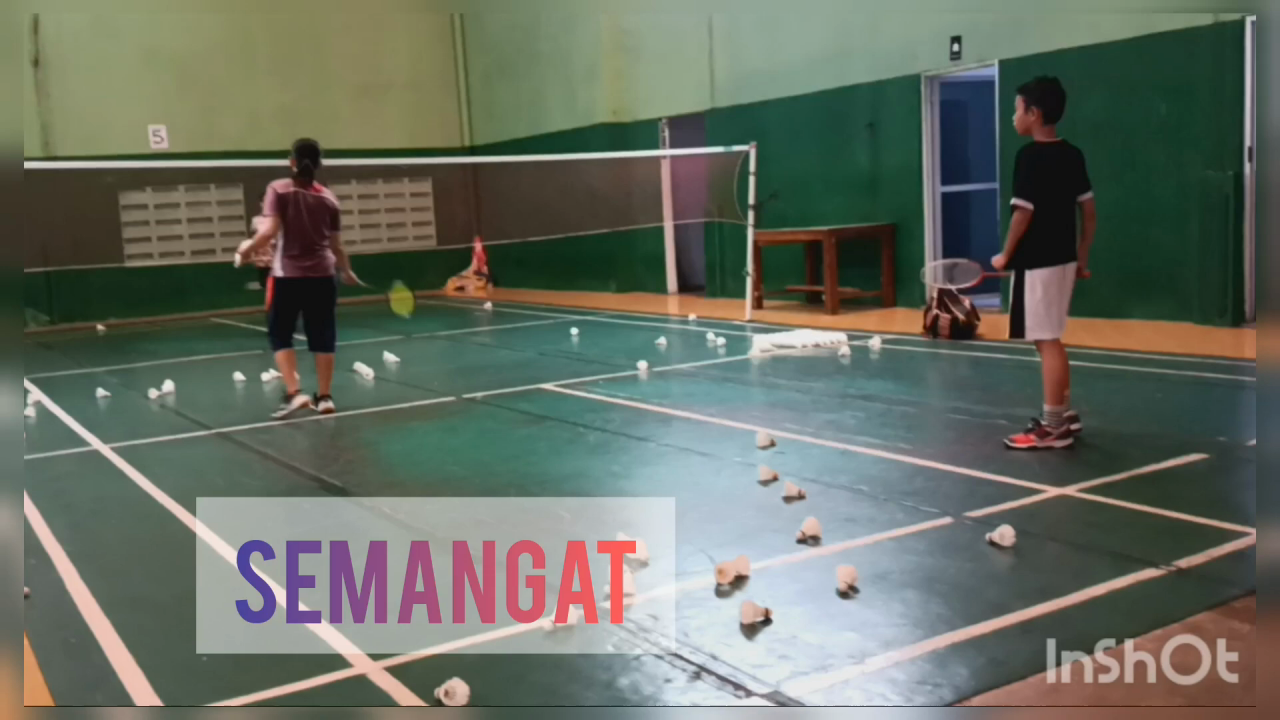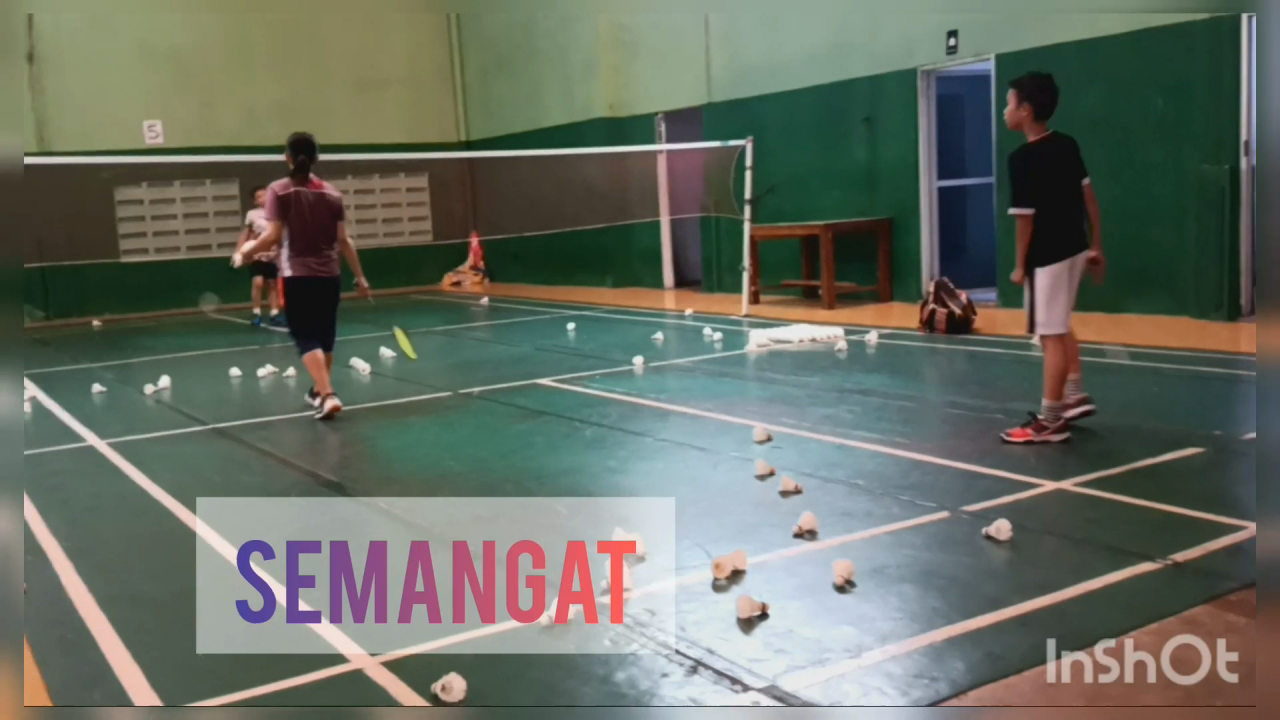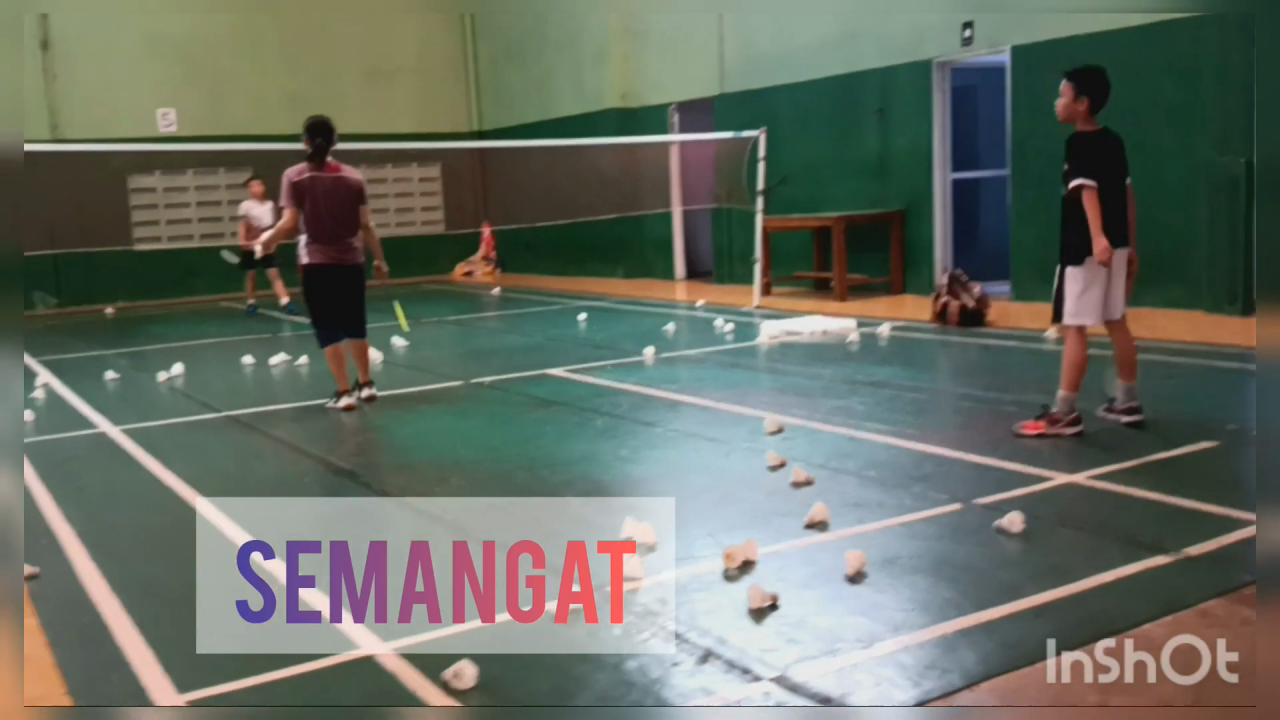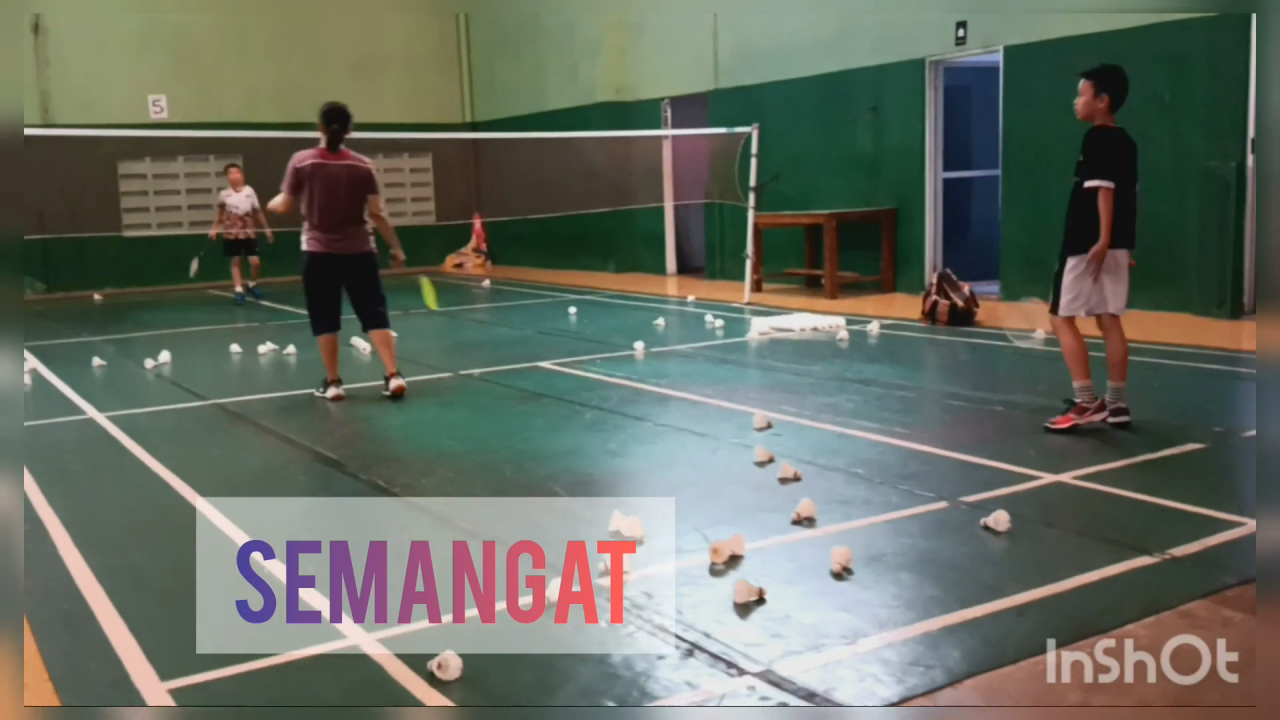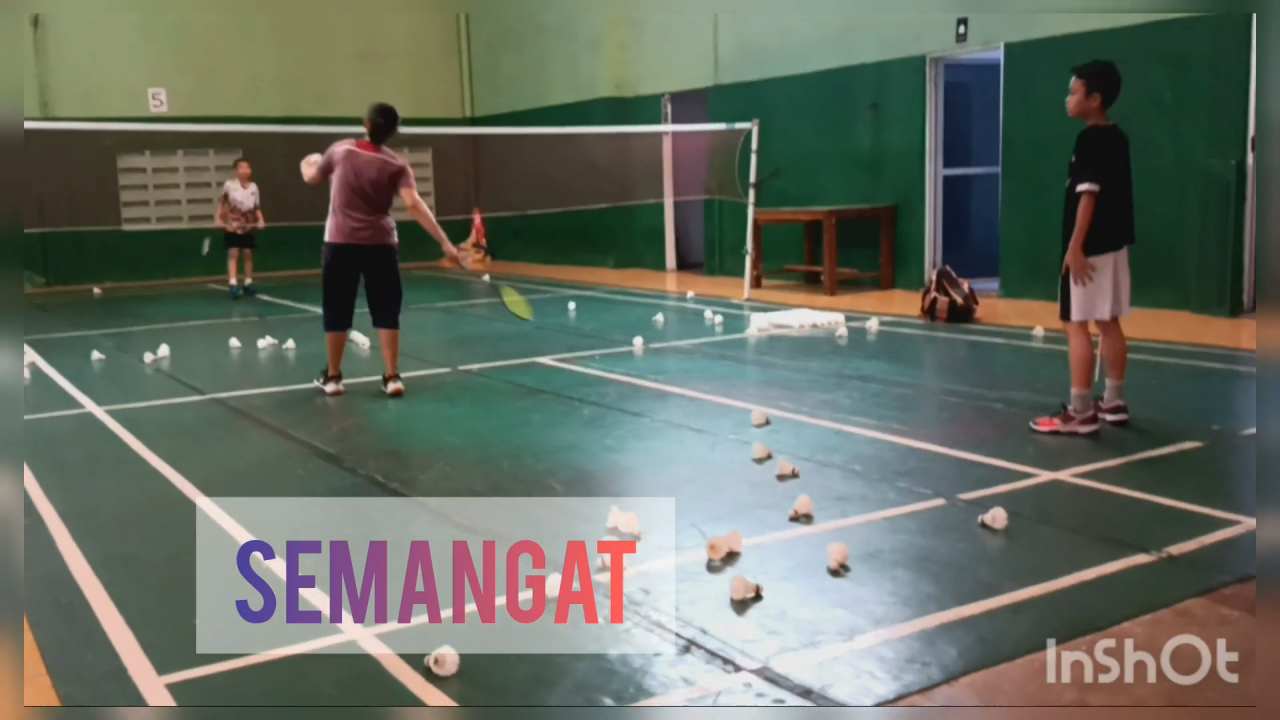
dt=0.4s
person 1, frame 1
left shoulder: (1030, 156)
right shoulder: (1073, 155)
left elbow: (1023, 213)
right elbow: (1088, 212)
left wrist: (1005, 255)
right wrist: (1081, 258)
left hip: (1037, 261)
right hip: (1063, 258)
left knee: (1046, 341)
right knee: (1048, 339)
left ankle: (1053, 427)
right ankle: (1064, 412)
person 1, frame 2
left shoulder: (1022, 159)
right shoulder: (1067, 145)
left elbow: (1025, 218)
right elbow: (1088, 197)
left wrist: (1020, 265)
right wrist: (1095, 246)
left hip: (1047, 255)
right hip: (1073, 249)
left knee: (1050, 335)
right knee: (1058, 328)
left ankle: (1050, 421)
right ankle: (1075, 396)
person 1, frame 3
left shoulder: (1078, 143)
right shoulder: (1112, 141)
left elbow: (1087, 191)
right elbow: (1127, 193)
left wrist: (1097, 237)
right wrist: (1128, 244)
left hip: (1085, 250)
right hip: (1116, 245)
left knee: (1073, 328)
right knee: (1115, 322)
left ankle: (1063, 414)
right ankle: (1128, 402)
person 1, frame 4
left shoulder: (1097, 138)
right shoulder: (1125, 141)
left elbow: (1104, 191)
left wrist: (1103, 240)
left hip: (1087, 246)
right hip: (1118, 245)
left knee: (1062, 319)
right knee: (1109, 321)
left ankle: (1088, 401)
right ankle: (1116, 403)
person 1, frame 5
left shoulder: (1091, 140)
right shoulder: (1117, 137)
left elbow: (1088, 196)
left wrist: (1074, 247)
left hip: (1091, 247)
right hip: (1115, 244)
left knee: (1076, 325)
right knee: (1109, 323)
left ankle: (1080, 411)
right ankle: (1114, 402)
person 2, frame 1
left shoulder: (278, 189)
right shoulder: (329, 198)
left elbow: (269, 231)
right elbow: (335, 245)
left wrist: (247, 248)
right wrist: (347, 271)
left hip: (288, 275)
right hip: (323, 276)
left knee: (280, 334)
right knee: (322, 336)
left ankle: (293, 393)
right ankle: (325, 396)
person 2, frame 2
left shoulder: (279, 190)
right shoulder: (331, 193)
left elbow: (273, 236)
right elbow: (343, 240)
left wrist: (248, 250)
right wrist: (359, 276)
left hip: (297, 274)
right hip: (328, 274)
left knee: (306, 336)
right knee: (324, 336)
left ankle: (327, 396)
right ankle: (319, 391)
person 2, frame 3
left shoulder: (294, 176)
right shoulder: (352, 176)
left elbow: (289, 224)
right elbow: (365, 225)
left wrist: (267, 239)
right wrist: (379, 259)
left hip: (317, 263)
right hip: (351, 261)
left knee: (328, 328)
right knee: (355, 323)
left ankle: (344, 392)
right ankle: (365, 383)
person 2, frame 4
left shoulder: (302, 161)
right shoulder: (362, 166)
left elbow: (287, 204)
right elbow: (376, 213)
left wrist: (274, 203)
right wrist: (396, 247)
left hip: (319, 252)
right hip: (359, 250)
left knee: (325, 319)
right knee: (374, 313)
left ankle: (333, 383)
right ankle: (394, 375)
person 2, frame 5
left shoulder: (342, 149)
right shoulder: (396, 164)
left elbow: (311, 177)
right elbow: (415, 205)
left wrist: (307, 164)
right wrist: (445, 243)
left hip: (340, 243)
right hip: (380, 244)
left knee: (337, 311)
right knee: (385, 312)
left ankle: (332, 378)
right ankle: (392, 377)
